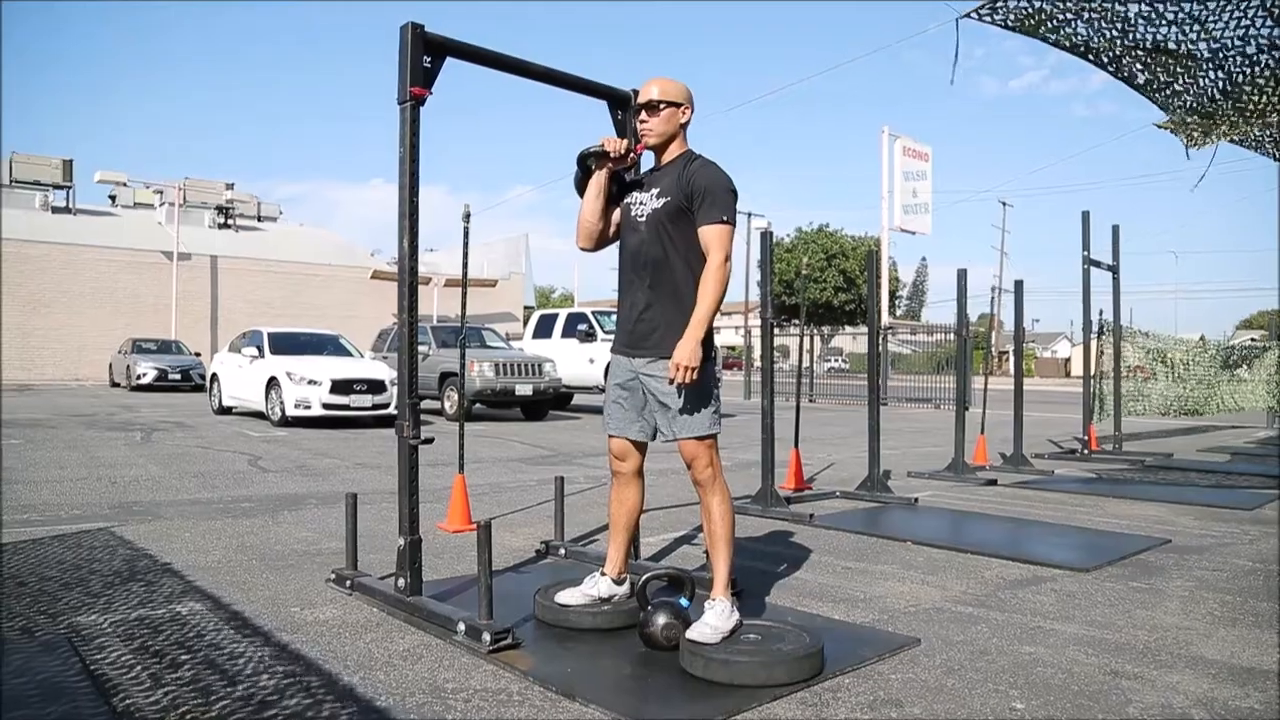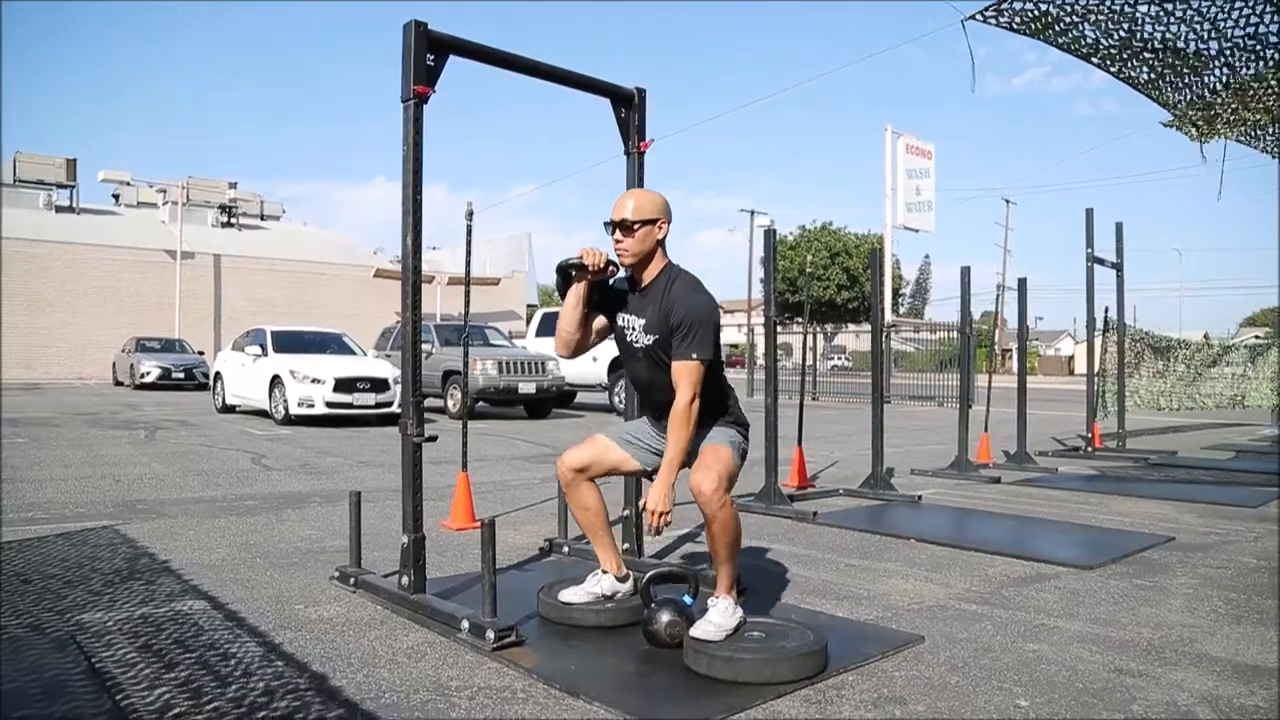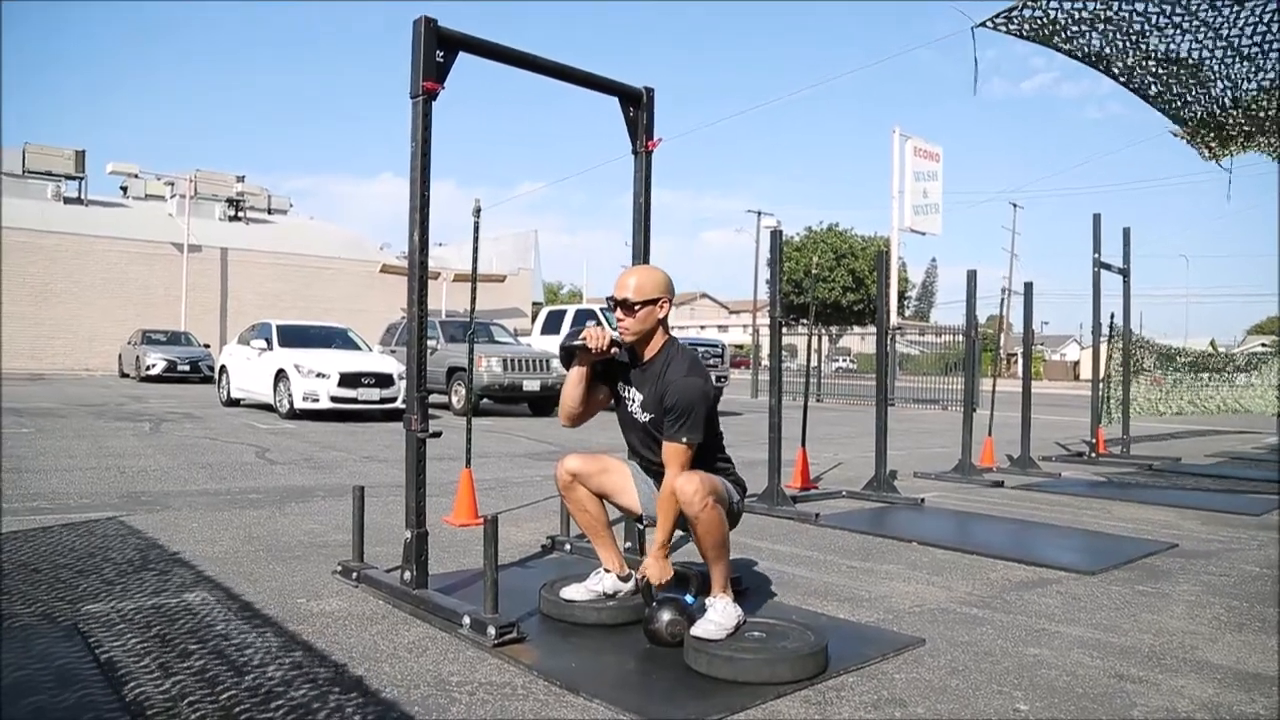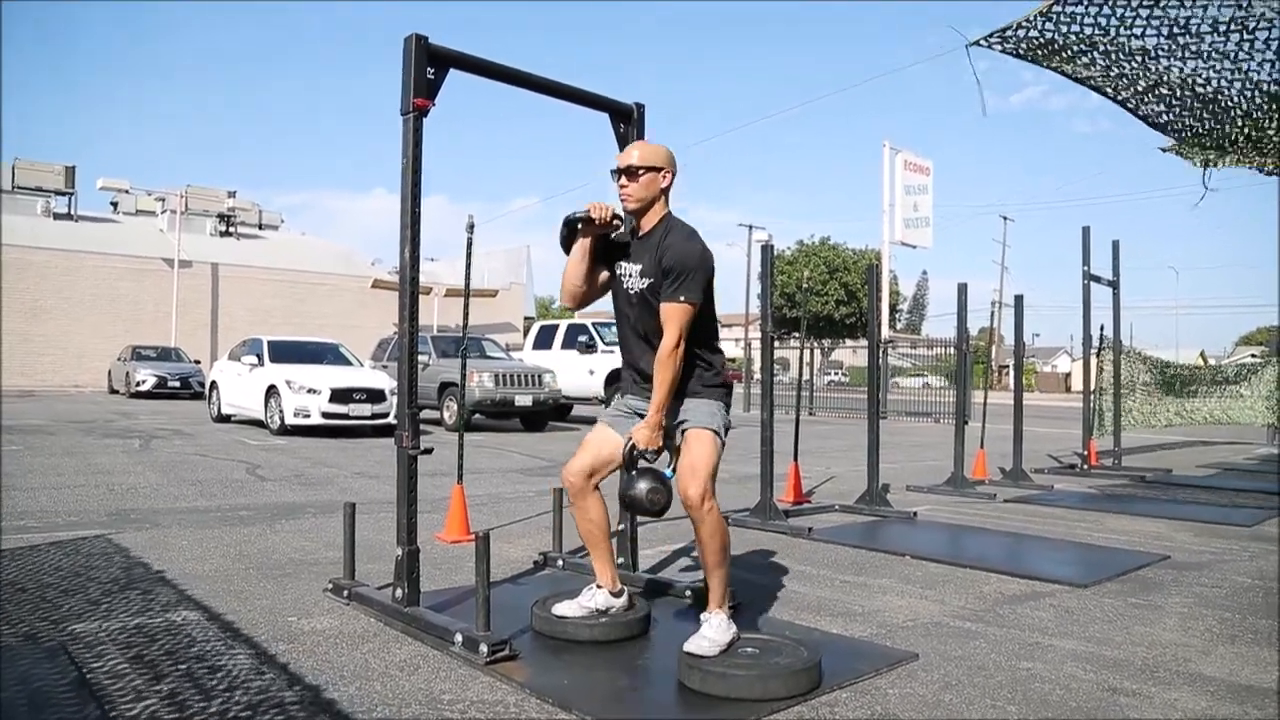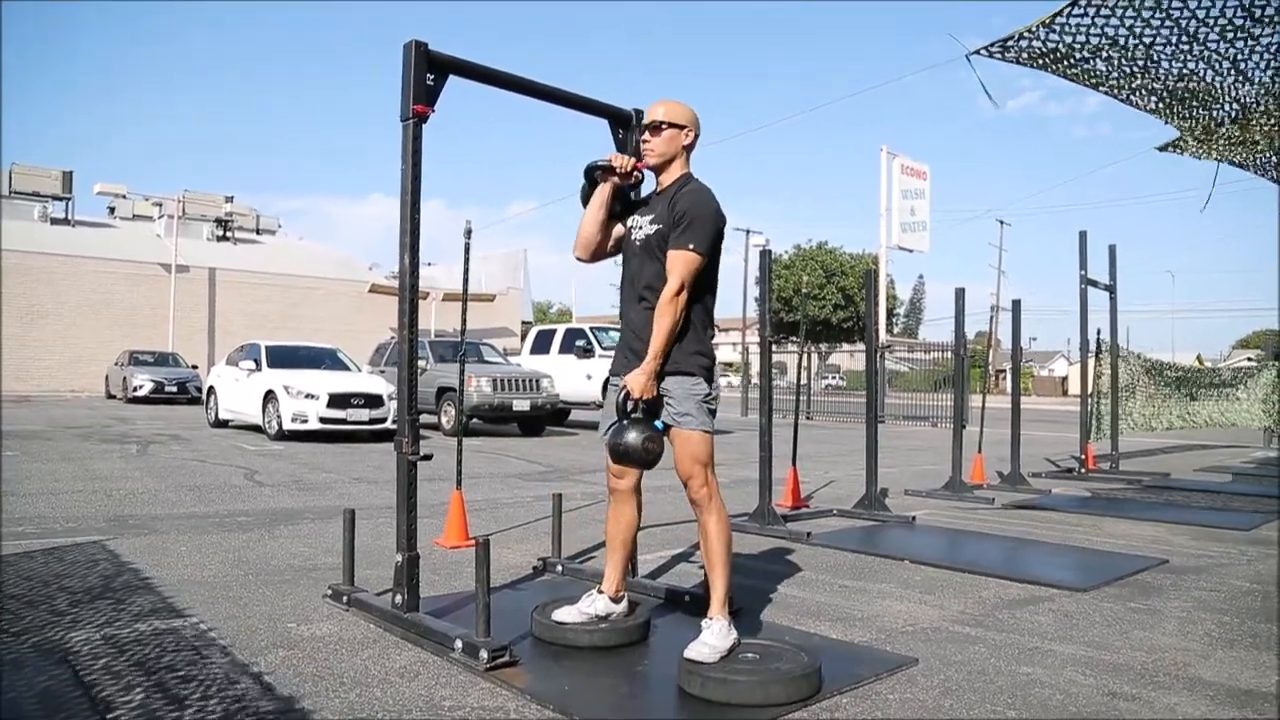
dt=1s
person 1, frame 1
left shoulder: (704, 177)
right shoulder: (638, 185)
left elbow: (717, 261)
right elbow: (589, 238)
left wrist: (693, 337)
right wrist: (604, 171)
left hip: (678, 350)
right hip: (628, 349)
left knee: (702, 467)
right knee: (623, 462)
left ankle: (721, 601)
right ankle: (613, 577)
person 1, frame 2
left shoulder: (688, 300)
right shoulder: (618, 292)
left elbow: (688, 400)
right elbow: (567, 346)
left wrist: (663, 482)
right wrist: (580, 284)
left hip: (714, 427)
right hip: (657, 424)
left knee: (706, 485)
right knee: (571, 465)
left ankle: (726, 599)
right ankle: (614, 575)
person 1, frame 3
left shoulder: (684, 379)
right shoulder: (618, 358)
left elbow: (676, 477)
right elbow: (570, 416)
left wrist: (659, 553)
right wrist: (584, 360)
left hip: (713, 492)
left knee: (690, 488)
right knee: (570, 469)
left ankle: (722, 600)
right ankle: (616, 573)
person 1, frame 4
left shoulder: (682, 246)
right shoulder: (621, 246)
left elbow: (674, 342)
right elbow: (572, 297)
left wrist: (655, 422)
right wrist: (587, 238)
left hip: (697, 392)
right hip: (639, 389)
left knee: (694, 492)
right knee: (577, 477)
left ankle: (718, 615)
right ankle: (608, 590)
person 1, frame 5
left shoulder: (695, 201)
right shoulder: (641, 206)
left elbow: (676, 291)
right elbow: (586, 250)
left wrist: (650, 368)
right wrist: (607, 186)
left hip: (679, 367)
right hip: (629, 364)
left knee: (699, 486)
right knee: (620, 481)
left ankle: (719, 620)
right ankle: (610, 595)
